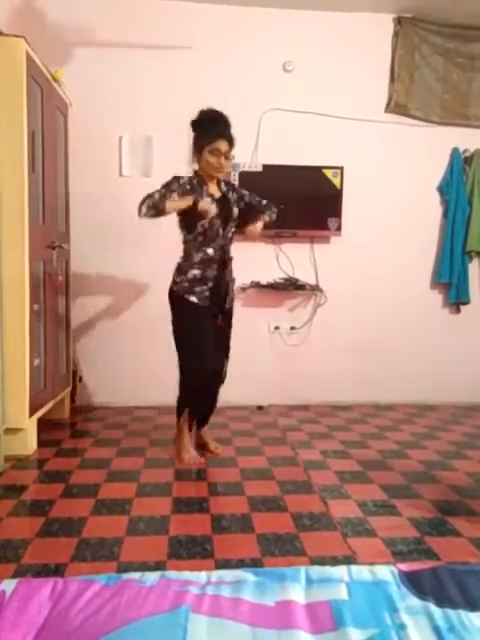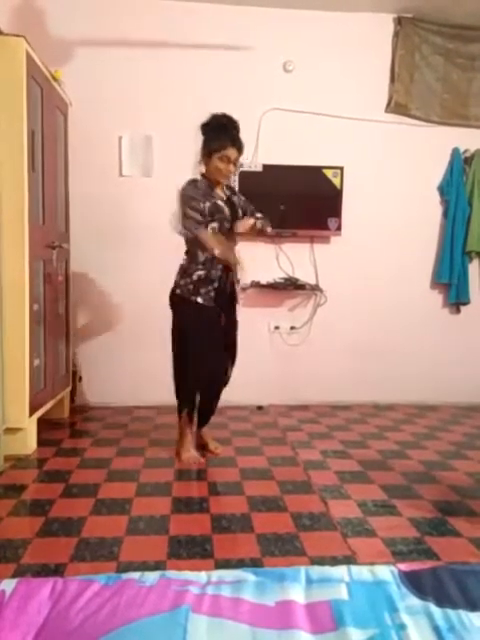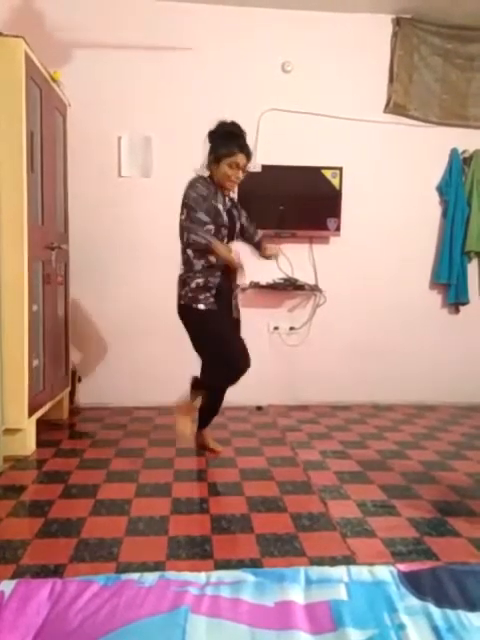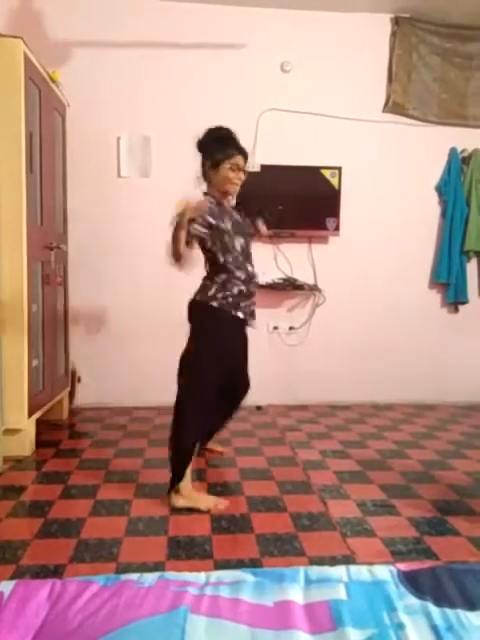
dt=0.2s
person 1, frame 1
left shoulder: (230, 190)
right shoulder: (184, 186)
left elbow: (266, 206)
right elbow: (147, 207)
left wrist: (259, 221)
right wrist: (193, 203)
left hip: (221, 290)
right hip: (190, 291)
left knee: (216, 366)
right knee: (196, 365)
left ankle: (200, 430)
right ankle: (183, 435)
person 1, frame 2
left shoulder: (229, 193)
right shoulder: (195, 189)
left elbow: (262, 222)
right elbow: (190, 224)
left wrist: (251, 223)
right wrist: (226, 250)
left hip: (222, 292)
right hip: (194, 292)
left knee: (220, 367)
right knee: (196, 367)
left ankle: (199, 429)
right ankle: (184, 435)
person 1, frame 3
left shoulder: (230, 201)
right shoulder: (201, 191)
left elbow: (250, 233)
right elbow: (194, 232)
left wrist: (266, 246)
right wrist: (229, 255)
left hip: (222, 297)
right hip: (199, 298)
left knee: (223, 361)
right knee: (232, 360)
left ankle: (203, 431)
right ankle: (189, 406)
person 1, frame 4
left shoulder: (226, 207)
right shoulder: (205, 208)
right elbow: (179, 255)
left wrist: (252, 228)
right wrist: (181, 224)
left hip: (231, 310)
right hip: (218, 311)
left knee: (234, 384)
right knee: (201, 390)
left ankle: (200, 438)
right ankle: (182, 488)
